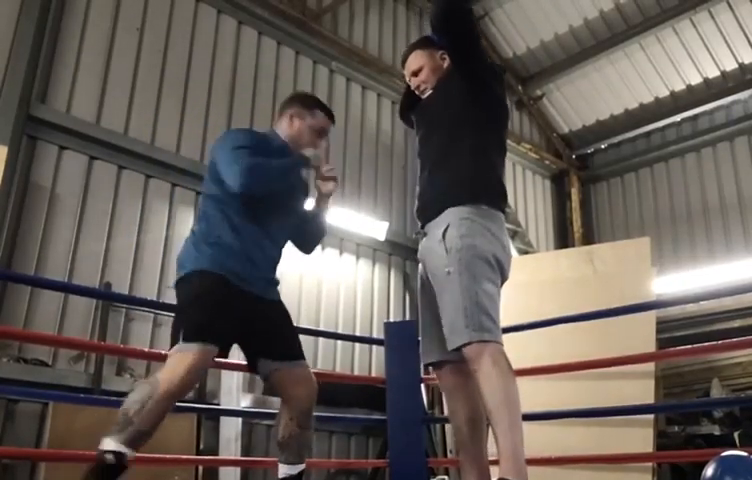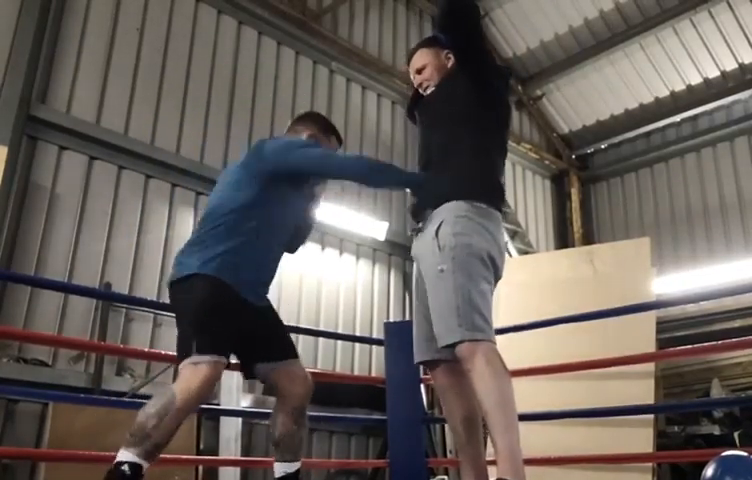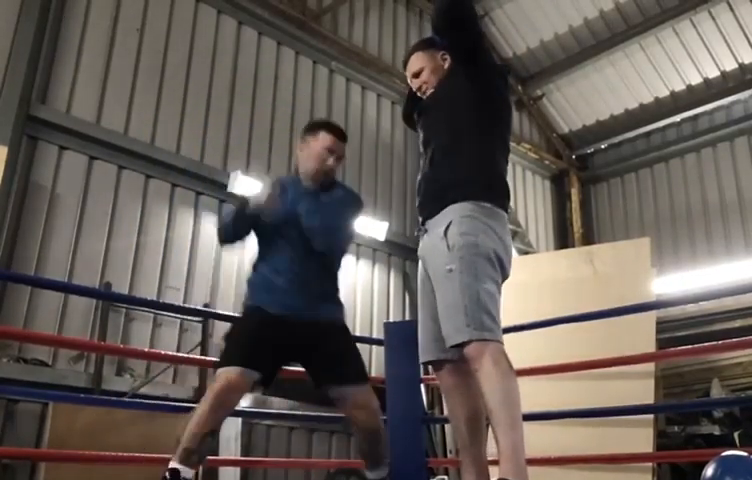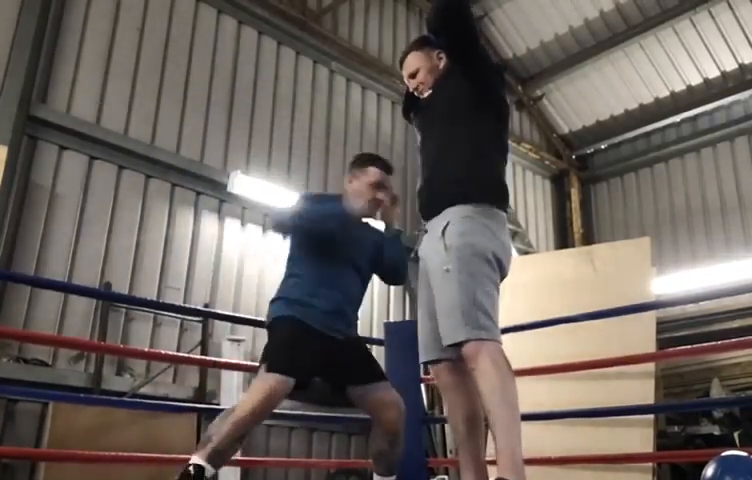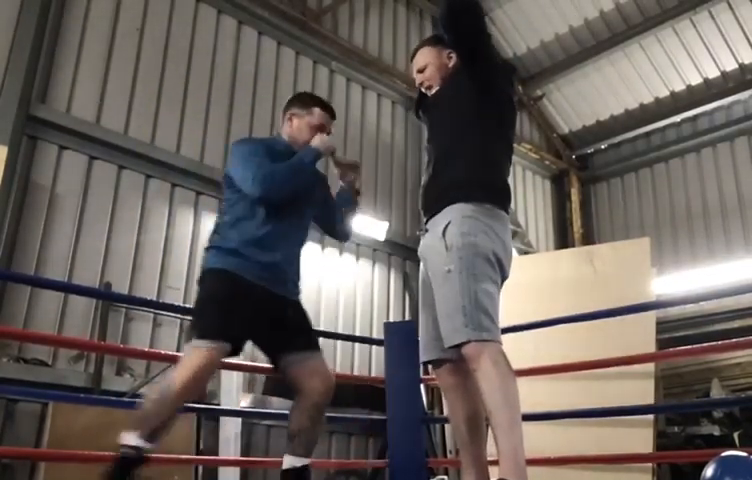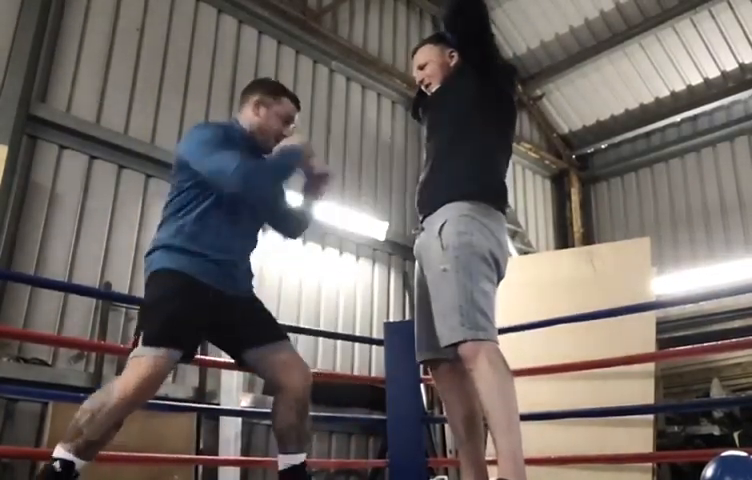
dt=0.4s
person 1, frame 1
left shoulder: (475, 81)
right shoulder: (435, 109)
right elbow: (405, 112)
right wrist: (417, 89)
left hip: (465, 224)
right hip: (437, 234)
left knee: (477, 344)
right knee: (449, 364)
person 1, frame 2
left shoulder: (479, 79)
right shoulder: (438, 106)
right elbow: (413, 110)
right wrist: (423, 87)
left hip: (460, 220)
right hip: (435, 229)
left knee: (471, 343)
right knee: (443, 362)
person 1, frame 3
left shoulder: (478, 80)
right shoulder: (437, 109)
right elbow: (408, 113)
left hip: (466, 220)
right hip: (437, 232)
left knee: (478, 344)
right knee: (448, 362)
person 1, frame 4
left shoulder: (474, 78)
right shoulder: (435, 107)
right elbow: (408, 109)
left hip: (466, 221)
right hip: (437, 232)
left knee: (476, 343)
right knee: (445, 361)
person 1, frame 5
left shoulder: (482, 78)
right shoulder: (445, 104)
right elbow: (422, 105)
left hip: (467, 221)
right hip: (441, 231)
left knee: (477, 344)
right knee: (448, 361)
person 1, frame 6
left shoulder: (484, 79)
right shoulder: (444, 104)
right elbow: (419, 108)
left hip: (464, 219)
right hip: (437, 228)
left knee: (473, 343)
right knee: (444, 361)
person 2, frame 1
left shoulder: (295, 181)
right shoulder: (239, 142)
left elbow: (307, 242)
right elbow: (246, 180)
left wrist: (321, 202)
right wrist: (300, 161)
left hip: (260, 291)
right hip: (210, 274)
left knee: (301, 387)
right knee: (189, 365)
person 2, frame 2
left shoulder: (292, 178)
right shoulder: (278, 152)
left elbow: (284, 242)
right elbow: (350, 167)
left wrist: (308, 208)
right wrist: (417, 180)
left hip: (244, 292)
right hip: (207, 278)
left knee: (296, 386)
right knee: (199, 380)
person 2, frame 3
left shoulder: (341, 198)
right shoulder: (277, 191)
left elbow: (331, 241)
right elbow: (228, 232)
left wrist: (298, 197)
right wrist: (250, 208)
left hip: (324, 321)
right hip: (267, 311)
left knee: (366, 411)
right knee: (224, 388)
person 2, frame 4
left shoulder: (372, 235)
right shoulder: (317, 205)
left elbow: (397, 275)
right elbow: (284, 222)
left wrist: (393, 228)
right wrist: (346, 210)
left hip: (342, 335)
right hip: (298, 322)
left knee: (391, 408)
right knee: (265, 395)
person 2, frame 5
left shoulder: (313, 180)
right shoulder: (248, 149)
left elbow: (339, 230)
right elbow: (266, 186)
left wrist: (349, 191)
right wrist: (311, 154)
left hip: (280, 291)
right hip: (233, 274)
left knee: (319, 384)
right knee: (201, 363)
person 2, frame 6
left shoulder: (259, 169)
right shoulder: (205, 137)
left elbow: (289, 226)
right elbow: (240, 179)
left wrist: (312, 197)
right wrist: (292, 156)
left hip: (232, 288)
right hip: (179, 275)
left knee: (295, 377)
right knee: (145, 376)
